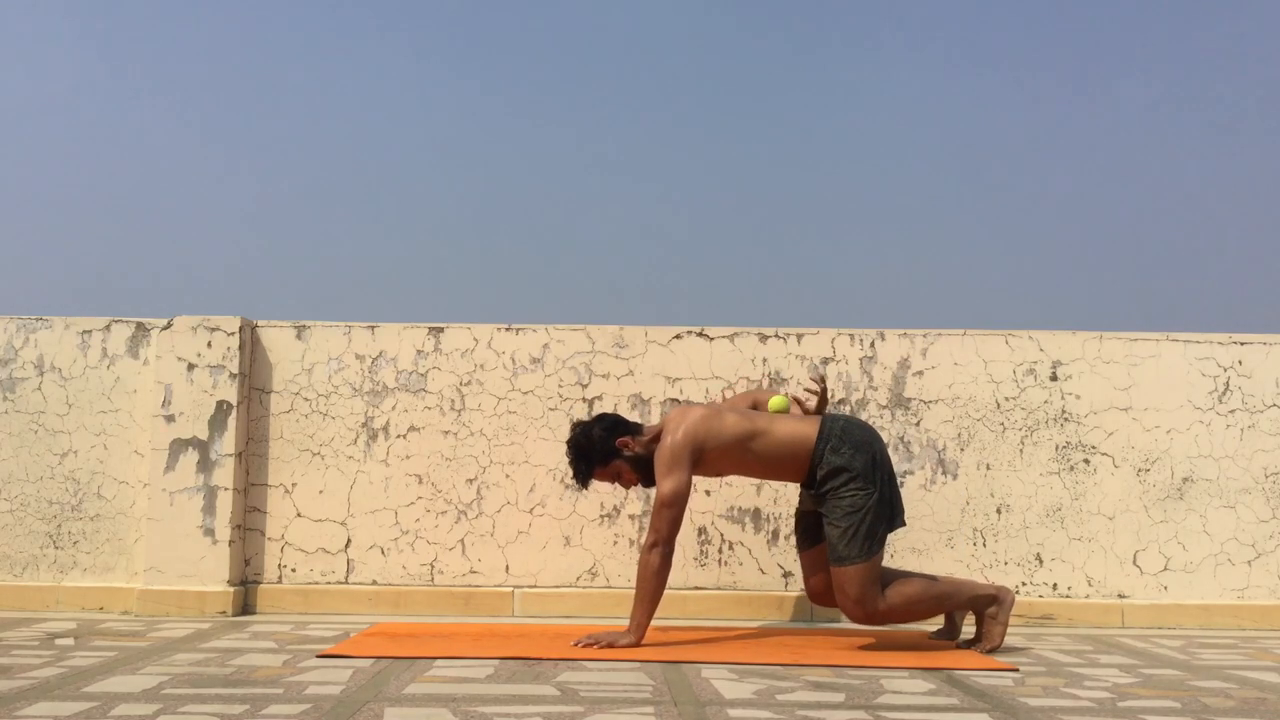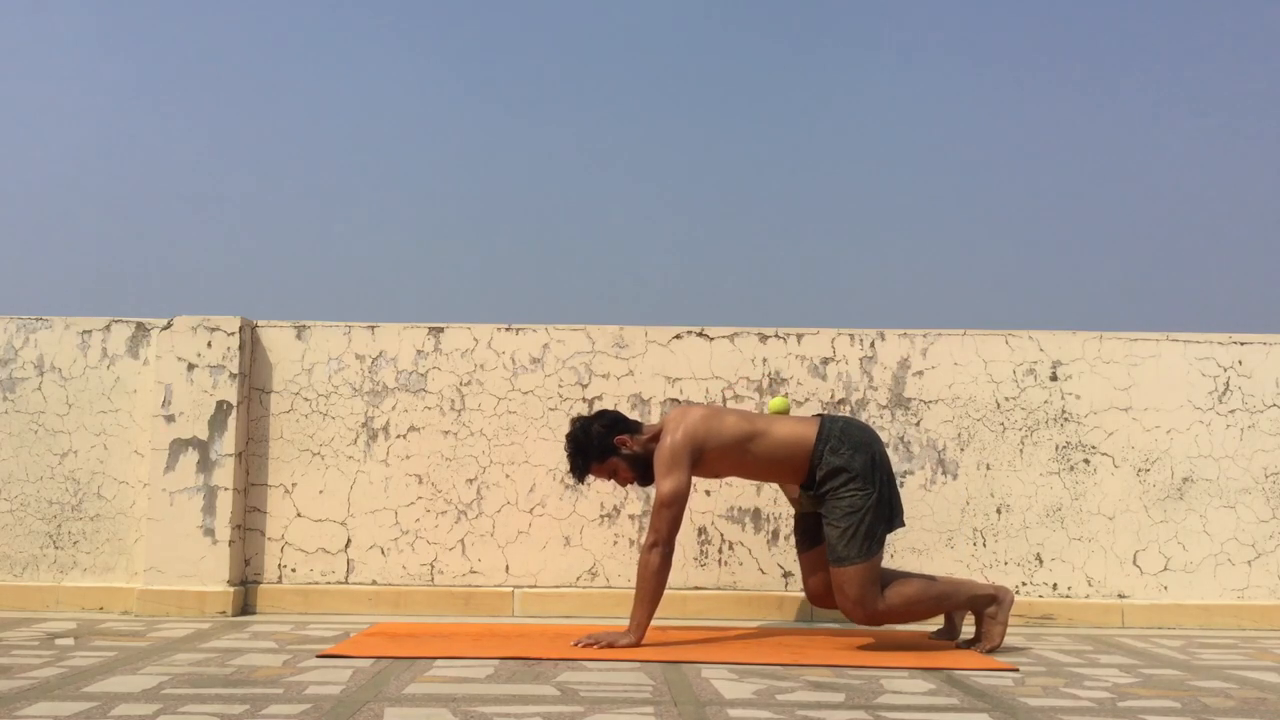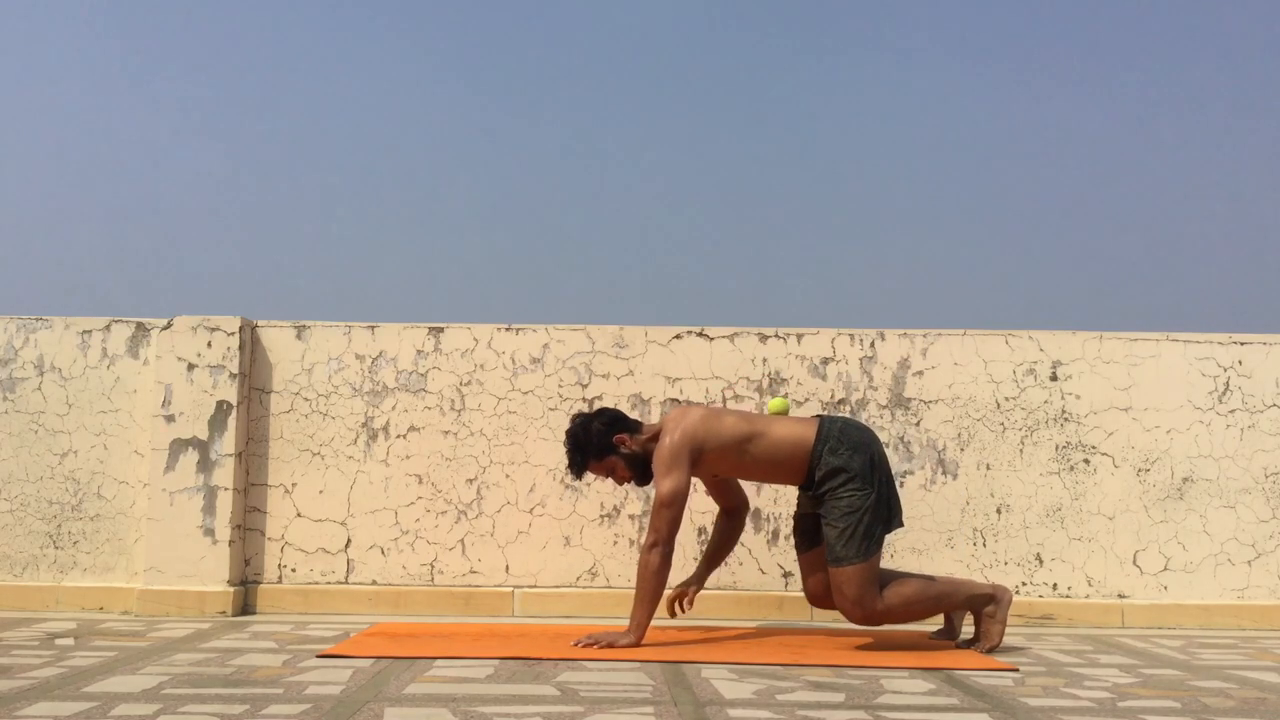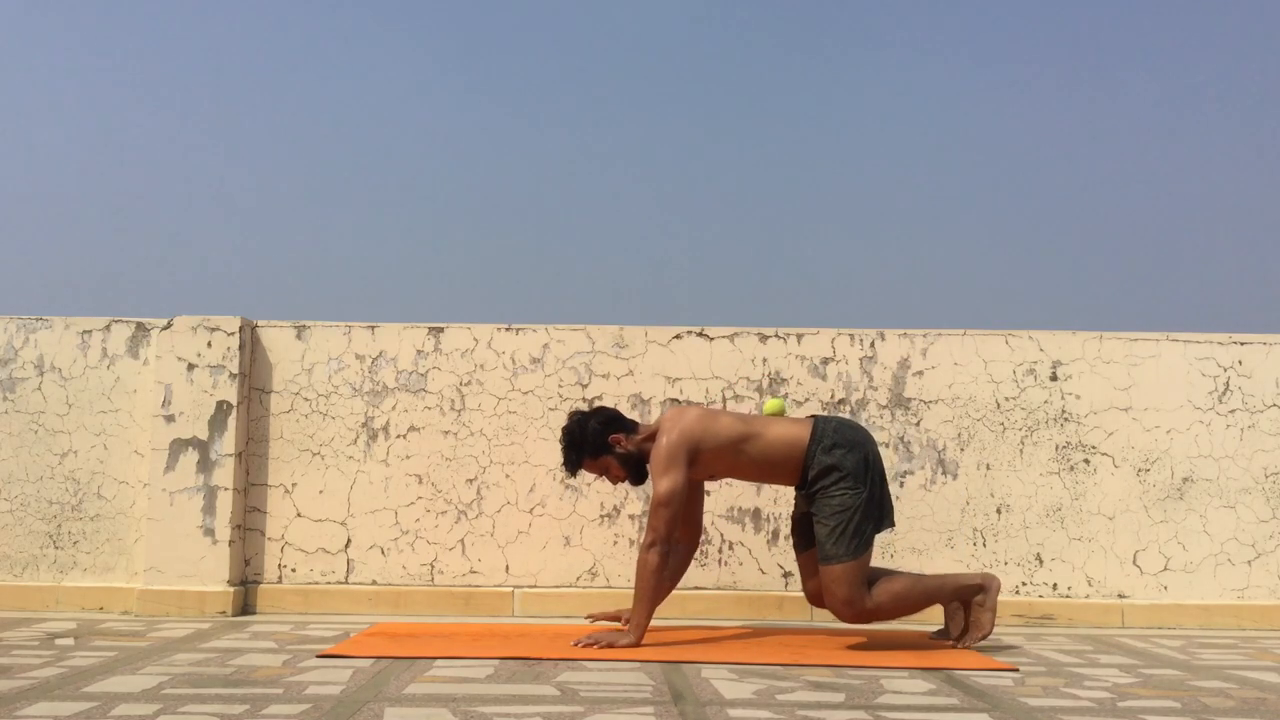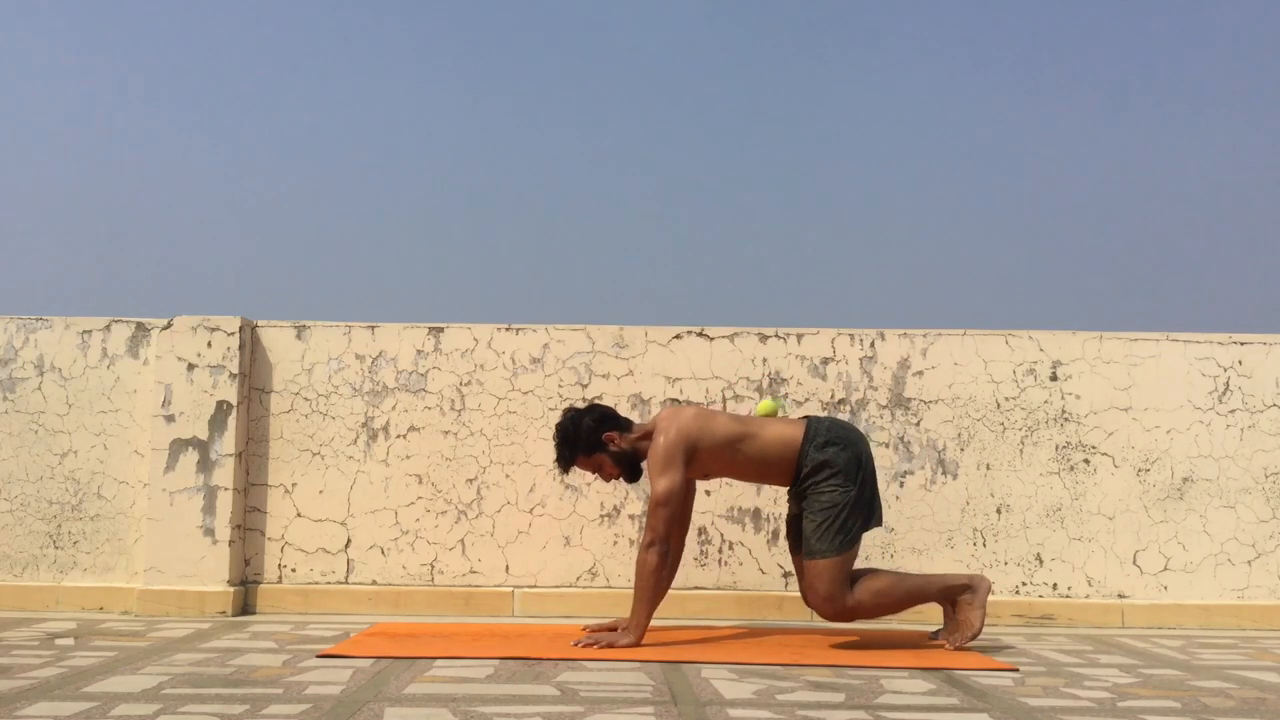
dt=0.2s
person 1, frame 1
left shoulder: (673, 444)
right shoulder: (688, 428)
left elbow: (658, 544)
right elbow: (758, 396)
left wrist: (633, 632)
right wrist: (810, 423)
left hip: (849, 456)
right hip: (828, 463)
left knee: (864, 606)
right knee: (823, 590)
left ankle: (988, 596)
right ankle: (952, 595)
person 1, frame 2
left shoulder: (672, 443)
right shoulder: (686, 433)
left elbow: (658, 545)
left wrist: (634, 633)
right wrist: (801, 500)
left hip: (846, 457)
right hip: (826, 465)
left knee: (863, 607)
right knee: (822, 592)
left ankle: (986, 596)
right ankle: (951, 596)
person 1, frame 3
left shoulder: (672, 443)
right shoulder: (686, 442)
left elbow: (657, 544)
right elbow: (736, 508)
left wrist: (634, 631)
right wrist: (698, 577)
left hip: (845, 457)
right hip: (825, 466)
left knee: (862, 607)
right knee: (822, 592)
left ankle: (984, 596)
right ankle: (950, 594)
person 1, frame 4
left shoulder: (669, 443)
right shoulder: (682, 446)
left elbow: (655, 543)
right elbow: (684, 540)
left wrist: (635, 632)
right wrist: (642, 610)
left hip: (840, 456)
right hip: (822, 466)
left knee: (851, 604)
right knee: (823, 593)
left ankle: (974, 587)
right ankle: (947, 595)
person 1, frame 5
left shoulder: (666, 441)
right shoulder: (673, 444)
left elbow: (654, 544)
right elbow: (673, 542)
left wrist: (634, 633)
right wrist: (637, 617)
left hip: (832, 454)
right hip: (816, 463)
left knee: (833, 602)
right knee: (819, 592)
left ankle: (962, 586)
right ankle: (943, 591)
